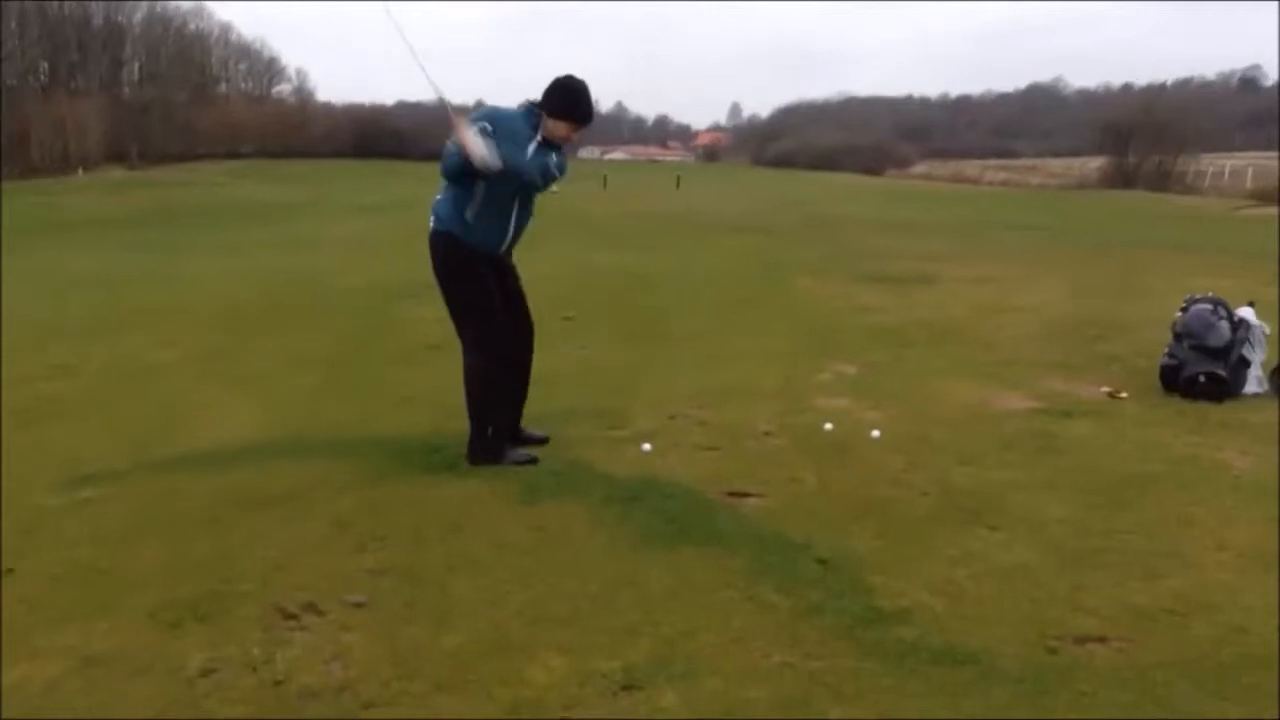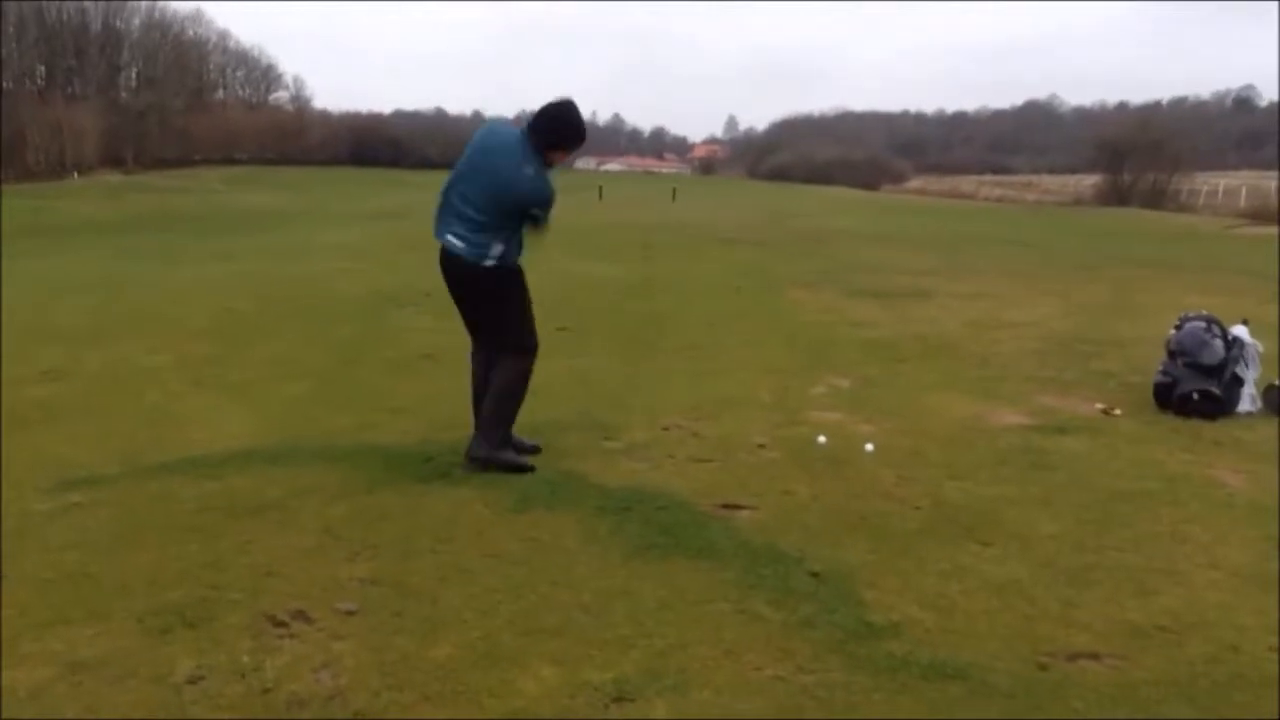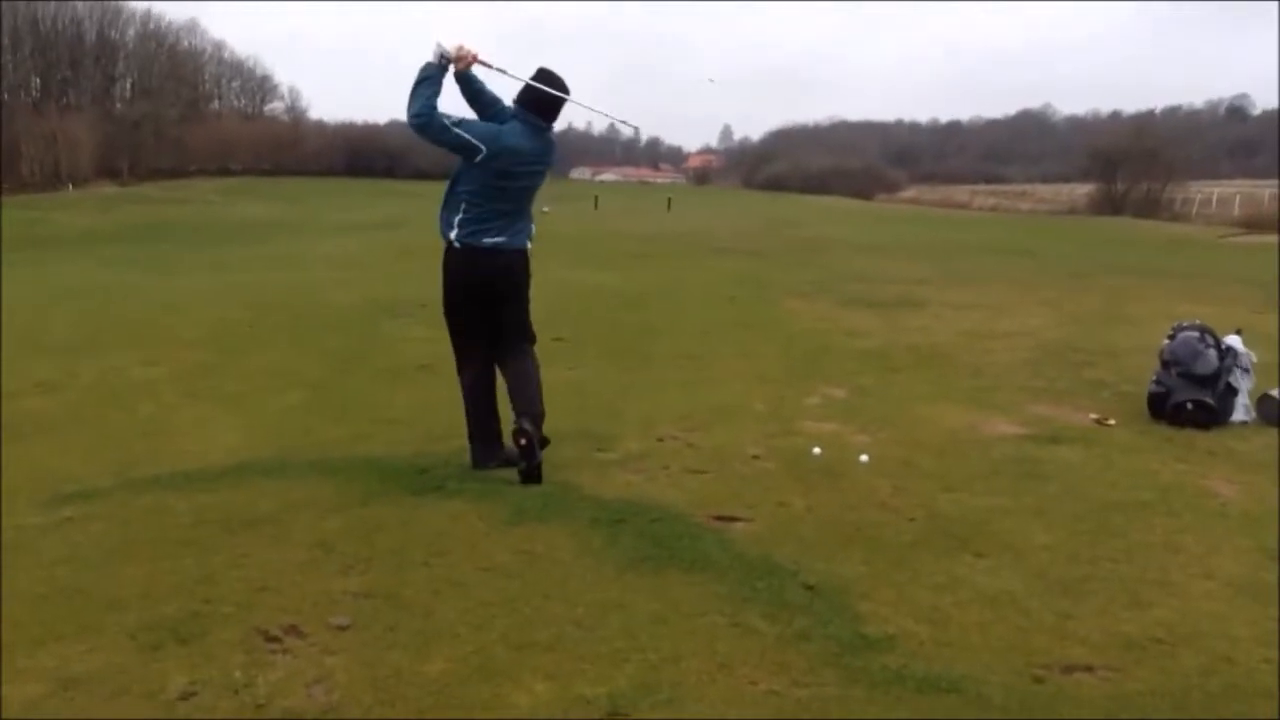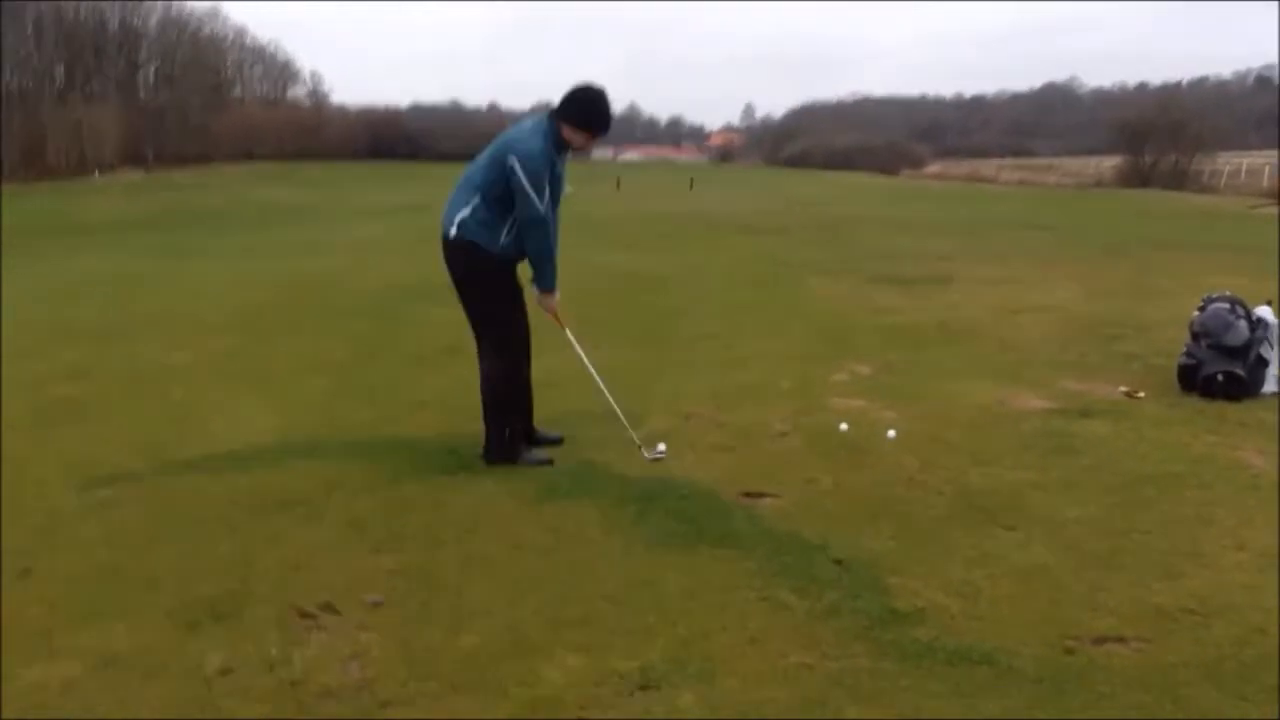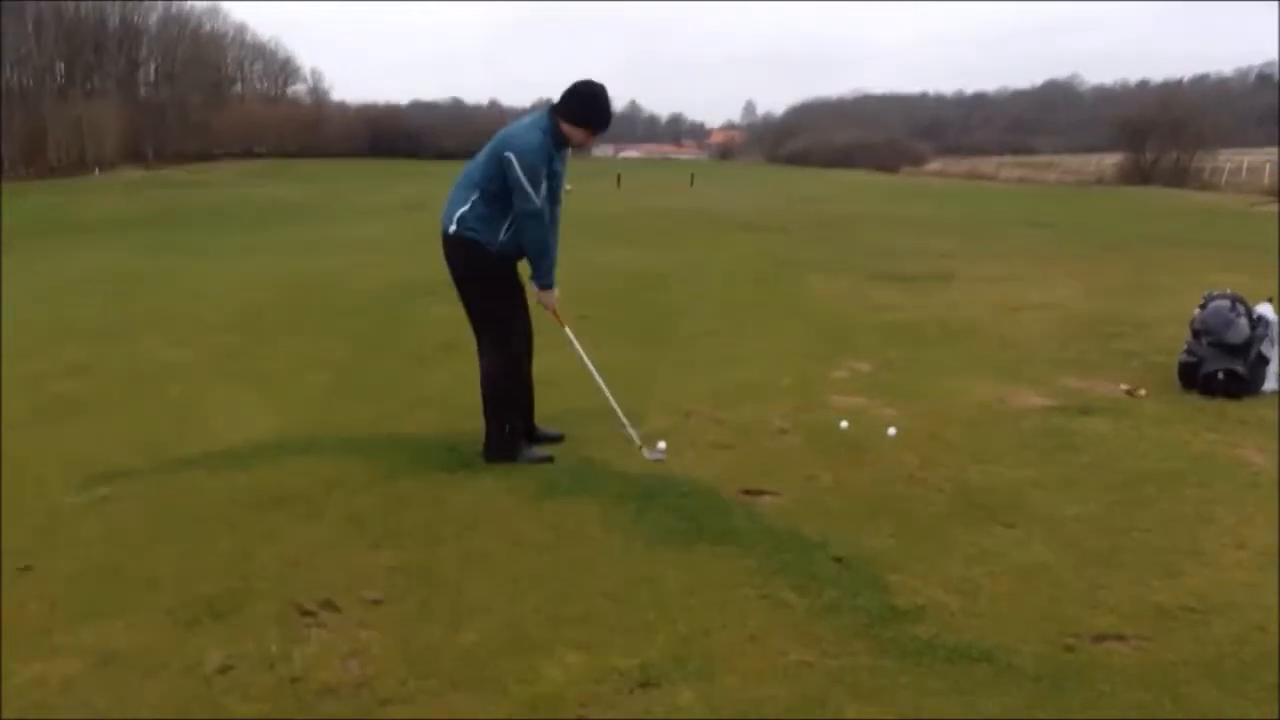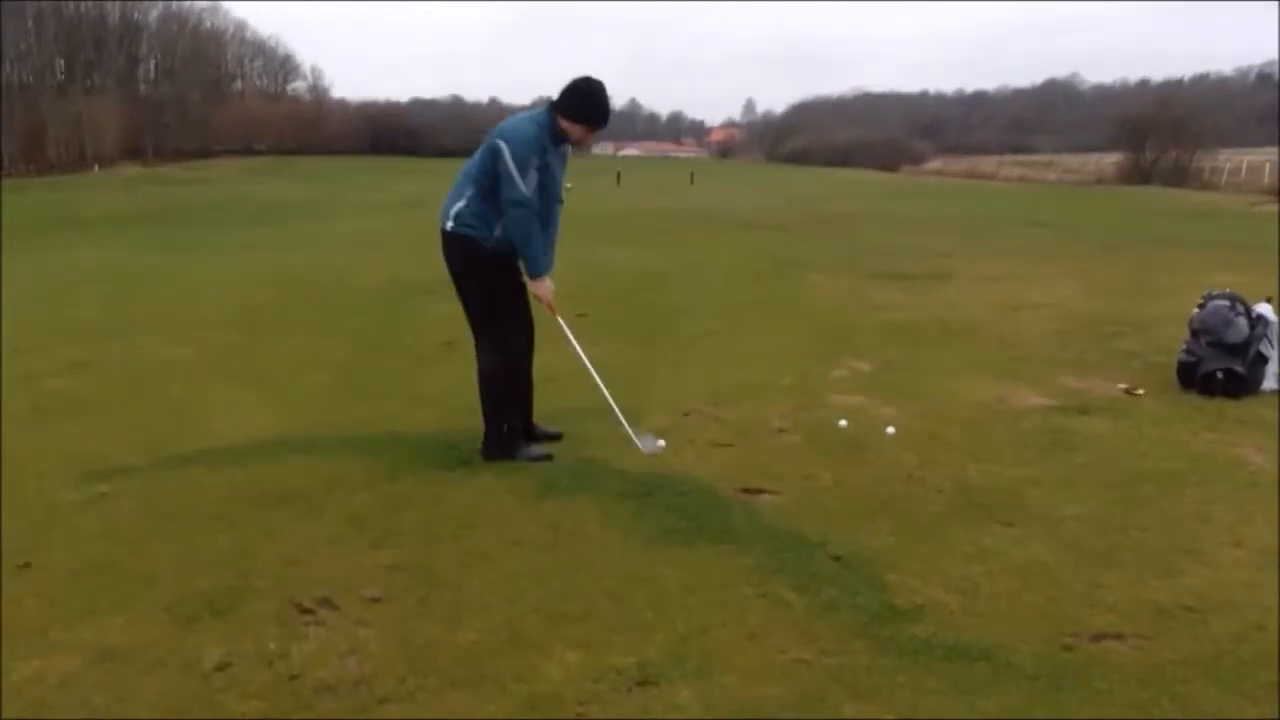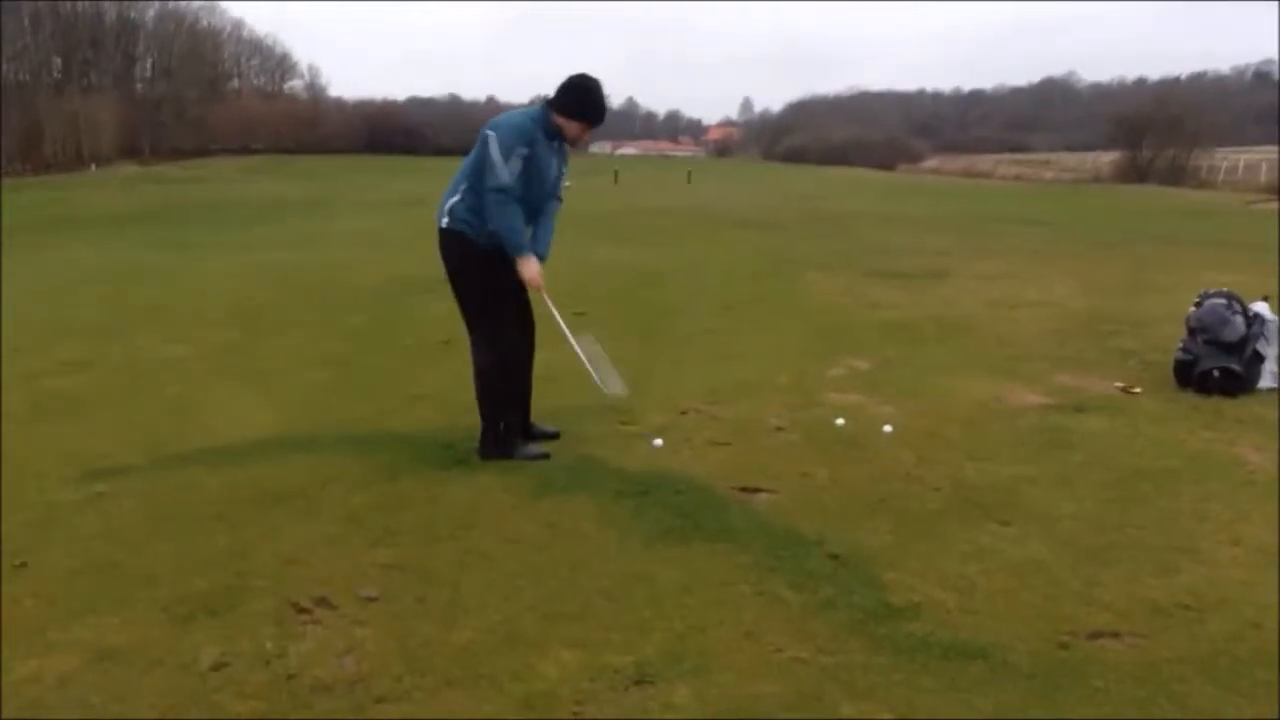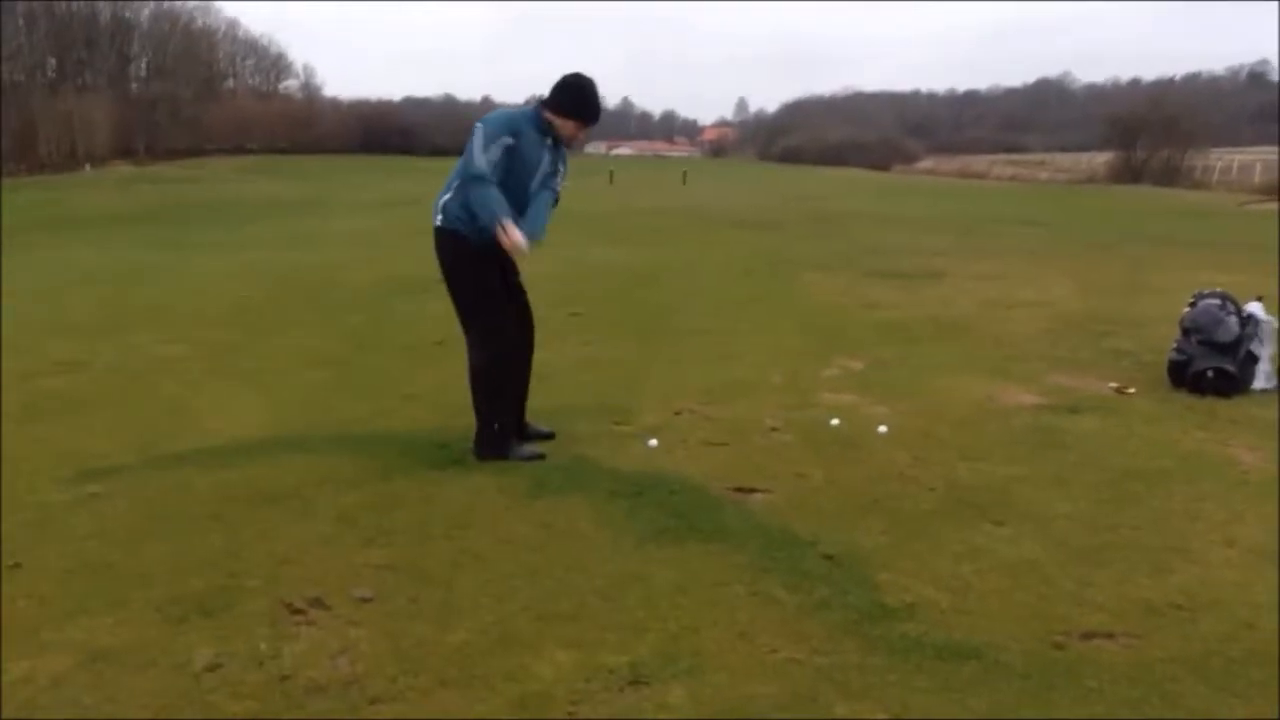
dt=0.5s
person 1, frame 1
left shoulder: (554, 157)
right shoulder: (493, 121)
left elbow: (528, 171)
right elbow: (452, 169)
left wrist: (492, 157)
right wrist: (467, 149)
left hip: (494, 252)
right hip: (456, 242)
left knee: (519, 336)
right knee: (486, 342)
left ankle: (507, 427)
right ankle: (487, 444)
person 1, frame 2
left shoulder: (495, 133)
right shoulder: (535, 185)
left hip: (456, 252)
right hip: (490, 265)
left knee: (488, 345)
right knee: (517, 348)
left ankle: (494, 433)
right ankle: (489, 441)
person 1, frame 3
left shoulder: (493, 141)
right shoulder: (544, 145)
left elbow: (421, 118)
right elbow: (499, 113)
left wrist: (439, 64)
right wrist: (465, 74)
left hip: (467, 257)
right hip: (511, 259)
left knee: (473, 356)
right knee: (517, 346)
left ankle: (487, 446)
right ankle: (529, 422)
person 1, frame 4
left shoulder: (547, 142)
right shoulder: (531, 149)
left elbow: (542, 215)
right elbow: (535, 220)
left wrist: (544, 278)
right wrist: (546, 284)
left hip: (489, 244)
right hip: (473, 245)
left knee: (511, 339)
right knee: (501, 342)
left ankle: (519, 431)
right ankle: (503, 443)
person 1, frame 5
left shoulder: (552, 143)
right shoulder: (528, 145)
left elbow: (549, 212)
right elbow: (532, 217)
left wrist: (546, 275)
right wrist: (545, 282)
left hip: (495, 245)
right hip: (472, 241)
left knee: (517, 337)
right knee: (501, 342)
left ankle: (521, 426)
right ankle: (502, 441)
person 1, frame 6
left shoulder: (556, 144)
right shoulder: (521, 137)
left elbow: (549, 209)
right elbow: (519, 208)
left wrist: (543, 268)
right wrist: (536, 273)
left hip: (497, 244)
right hip: (470, 239)
left knee: (520, 334)
right knee: (499, 339)
left ankle: (520, 423)
right ankle: (501, 439)
person 1, frame 7
left shoulder: (557, 150)
right shoulder: (512, 130)
left elbow: (548, 205)
right elbow: (500, 196)
left wrist: (536, 256)
right wrist: (523, 257)
left hip: (500, 246)
right hip: (466, 237)
left knee: (520, 331)
right knee: (495, 337)
left ankle: (517, 422)
right ankle: (498, 438)
person 1, frame 8
left shoulder: (556, 153)
right shoulder: (502, 125)
left elbow: (544, 198)
right elbow: (478, 181)
left wrist: (524, 234)
right wrist: (504, 224)
left hip: (495, 243)
right hip: (461, 236)
left knee: (519, 330)
right knee: (491, 336)
left ankle: (512, 421)
right ankle: (493, 438)
